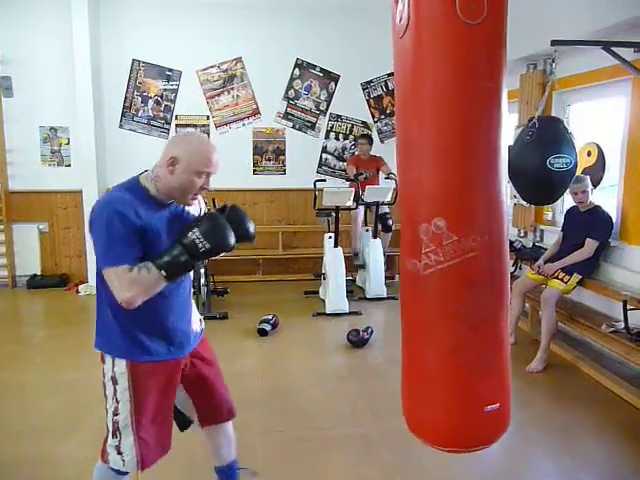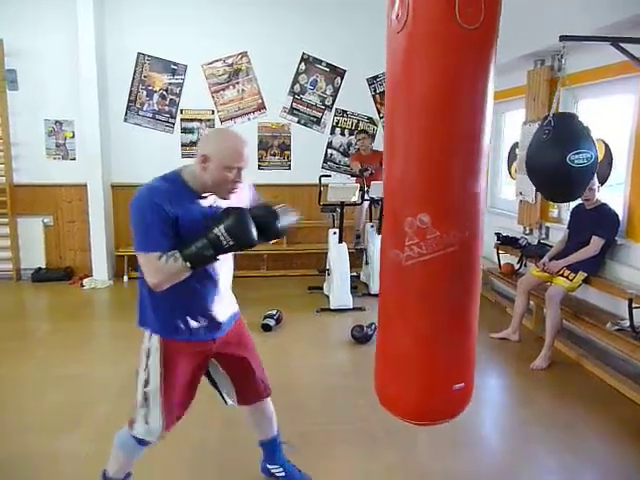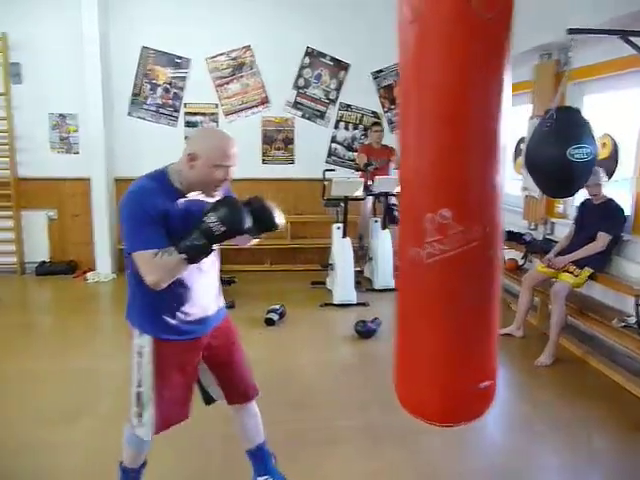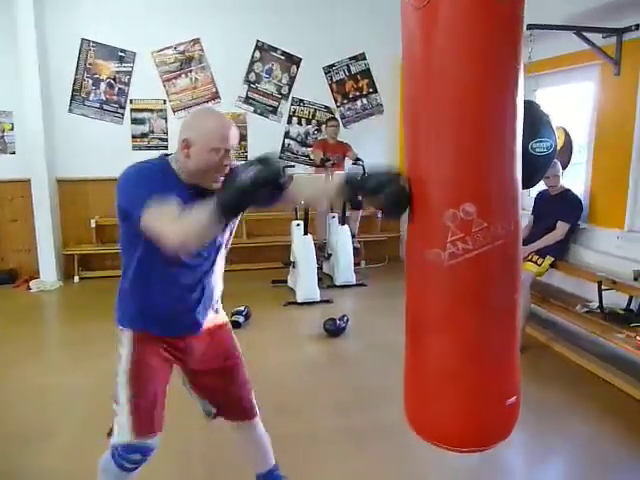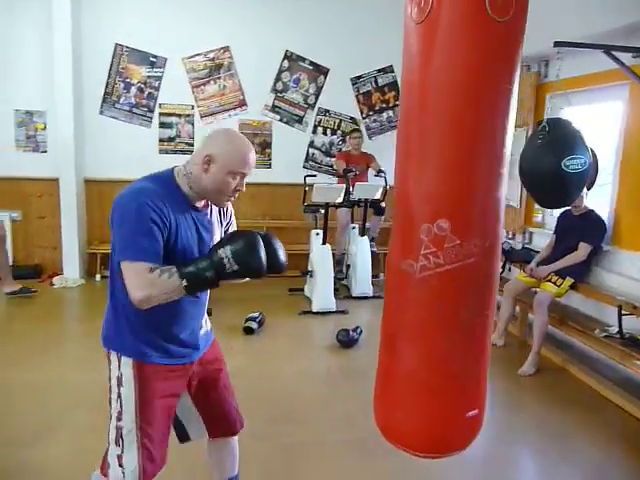
dt=0.7s
person 1, frame 1
left shoulder: (183, 200)
right shoulder: (116, 209)
left elbow: (211, 248)
right elbow: (128, 292)
left wrist: (230, 232)
right wrist: (187, 251)
left hip: (189, 338)
right hip: (135, 354)
left knee: (218, 414)
person 1, frame 2
left shoulder: (233, 191)
right shoulder: (154, 199)
left elbow: (257, 222)
right elbow: (157, 277)
left wrist: (272, 221)
right wrist: (212, 243)
left hip: (223, 323)
right hip: (172, 333)
left knee: (257, 393)
right knee: (149, 426)
person 1, frame 3
left shoulder: (213, 190)
right shoulder: (142, 198)
left elbow: (242, 240)
right elbow: (154, 275)
left wrist: (257, 221)
right wrist: (205, 236)
left hip: (213, 319)
right hip: (162, 331)
left knee: (243, 395)
right knee: (148, 419)
person 1, frame 4
left shoulder: (231, 176)
right shoulder: (140, 180)
left elbow: (299, 188)
right elbow: (178, 236)
left wrist: (358, 185)
right wrist: (236, 194)
left hip: (204, 322)
right hip: (148, 328)
left knee: (243, 412)
right knee: (135, 444)
person 1, frame 5
left shoulder: (217, 204)
right shoulder: (142, 203)
left elbow: (227, 271)
right elbow: (143, 292)
left wrist: (255, 256)
right wrist: (215, 264)
left hip: (196, 343)
right hip: (144, 354)
left knee: (225, 426)
person 2, frame 1
left shoulder: (601, 217)
right shoulder: (571, 212)
left elbow: (588, 251)
left wrist: (556, 265)
right wrist: (543, 260)
left hip: (577, 266)
right hip: (555, 262)
left knee: (547, 297)
right knee: (518, 286)
left ankle: (542, 355)
right ankle: (510, 334)
person 2, frame 2
left shoulder: (608, 215)
right shoulder: (577, 210)
left elbow: (594, 249)
left wrist: (561, 263)
right wrist: (548, 257)
left hip: (583, 264)
right hip: (561, 259)
left knee: (552, 294)
right knee: (523, 283)
left ankle: (547, 352)
right ankle: (513, 331)
person 2, frame 3
left shoulder: (614, 211)
right shoulder: (584, 205)
left elbow: (601, 245)
left wrist: (567, 258)
right wrist: (553, 253)
left hip: (589, 260)
right hip: (567, 255)
left knee: (558, 290)
right knee: (528, 279)
left ankle: (551, 349)
right ankle: (517, 327)
person 2, frame 4
left shoulder: (572, 201)
right shoulder: (541, 196)
left elbow: (559, 234)
left wrist: (529, 248)
left hip: (548, 249)
right hip: (527, 245)
left knee: (522, 280)
left ankle: (518, 336)
person 2, frame 5
left shoulder: (595, 222)
right shoulder: (564, 216)
left elbow: (581, 254)
left wrist: (549, 268)
right wrist: (535, 262)
left hip: (570, 270)
right hip: (547, 265)
left knee: (541, 300)
right knee: (510, 288)
left ankle: (534, 357)
right ankle: (499, 335)
person 3, frame 1
left shoulder: (377, 160)
right shoulder: (353, 159)
left elbow: (387, 170)
right elbow: (350, 171)
left wrist: (391, 175)
right wrist: (355, 176)
left knee: (387, 223)
right knee: (357, 218)
right ankle: (356, 254)
person 3, frame 2
left shoulder: (379, 154)
right shoulder: (355, 157)
right elbow: (356, 167)
right wrist: (361, 171)
right hip: (363, 189)
right knee: (362, 205)
right ankle: (358, 236)
person 3, frame 3
left shoulder: (389, 150)
right shoulder: (365, 148)
left elbow: (397, 160)
right elbow: (361, 160)
left wrist: (400, 164)
right wrist: (366, 165)
right hip: (368, 185)
right knee: (366, 213)
right ankle: (362, 237)
person 3, frame 4
left shoulder: (344, 146)
right shoulder: (319, 144)
left elbow: (352, 155)
right elbow: (318, 156)
left wrist: (357, 160)
right wrist: (324, 160)
left knee: (357, 202)
right knee: (322, 211)
left ankle: (352, 237)
right ankle: (322, 247)
person 3, frame 5
left shoulder: (368, 157)
right shoulder: (343, 155)
left elbow: (376, 166)
right elbow: (340, 166)
left wrist: (380, 171)
right wrist: (345, 171)
left knee: (380, 207)
right knee: (343, 225)
left ankle: (371, 239)
right ankle: (339, 263)
